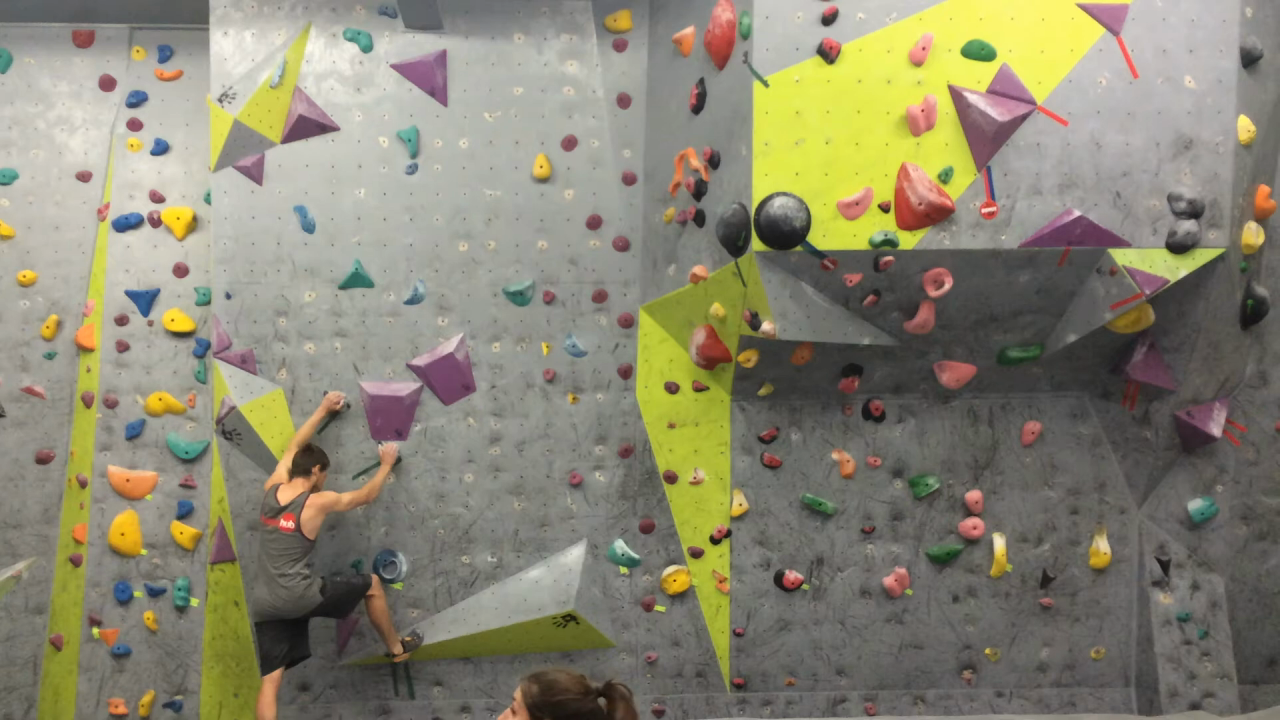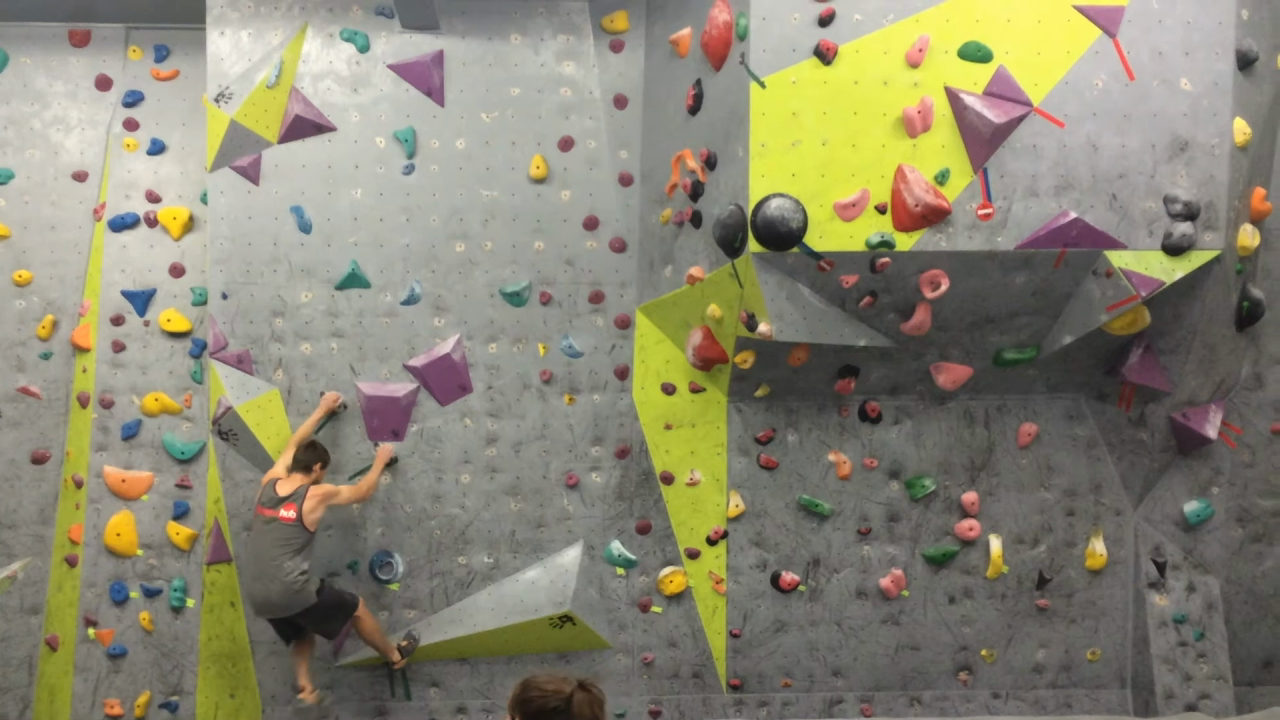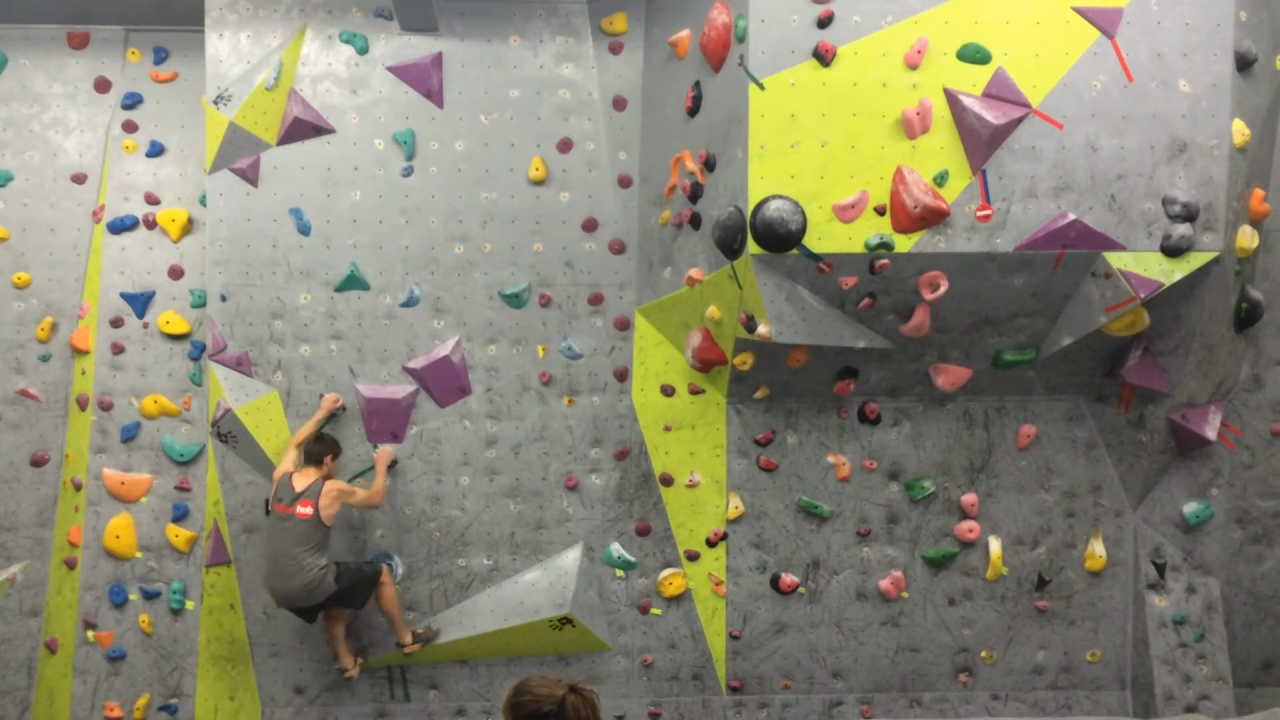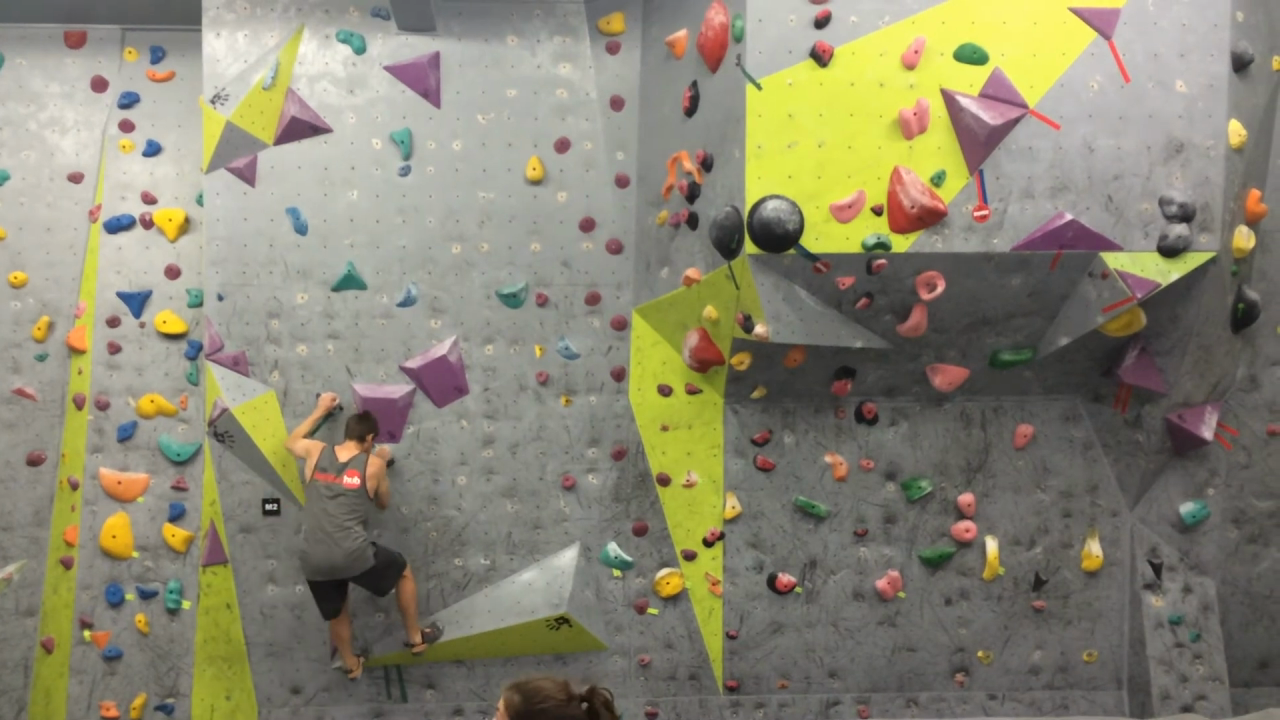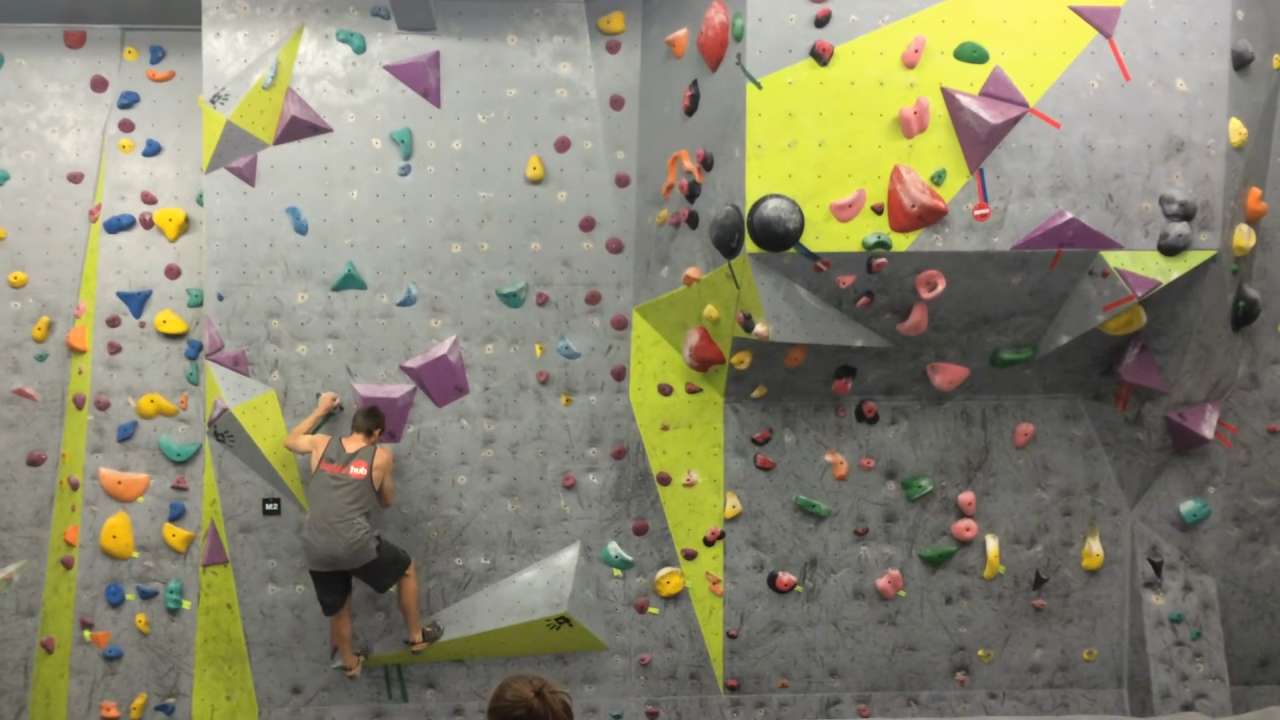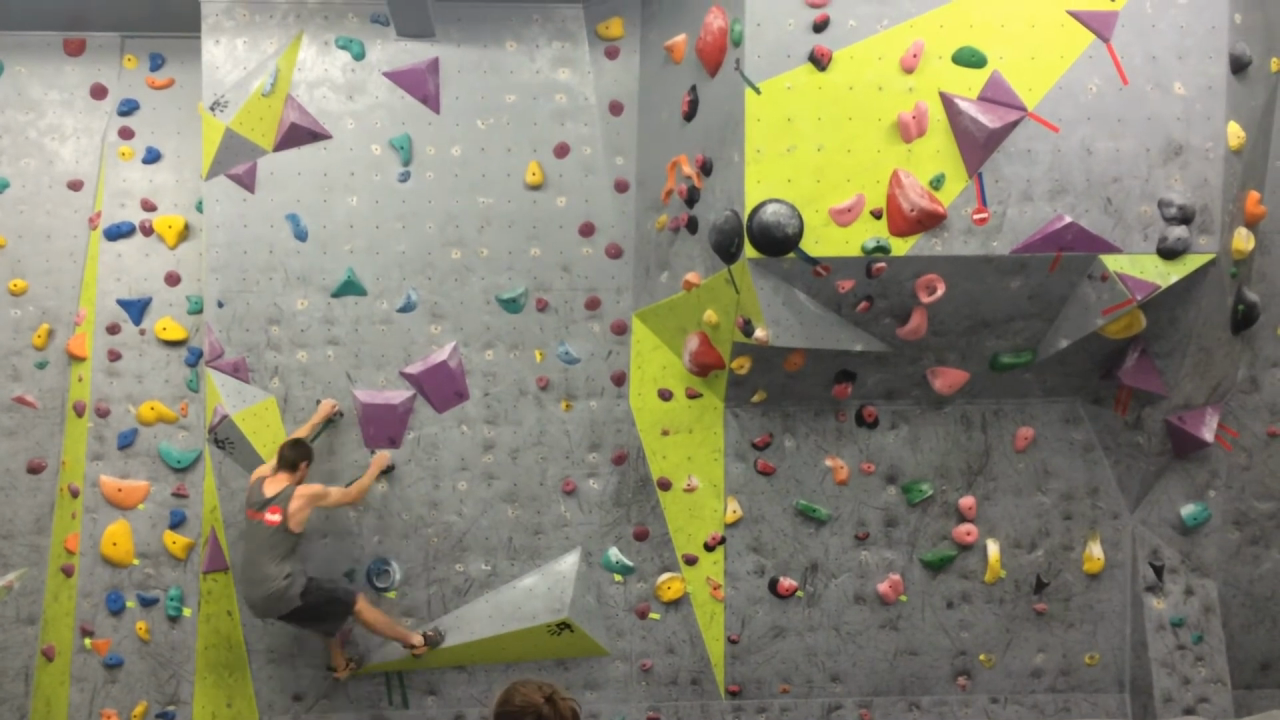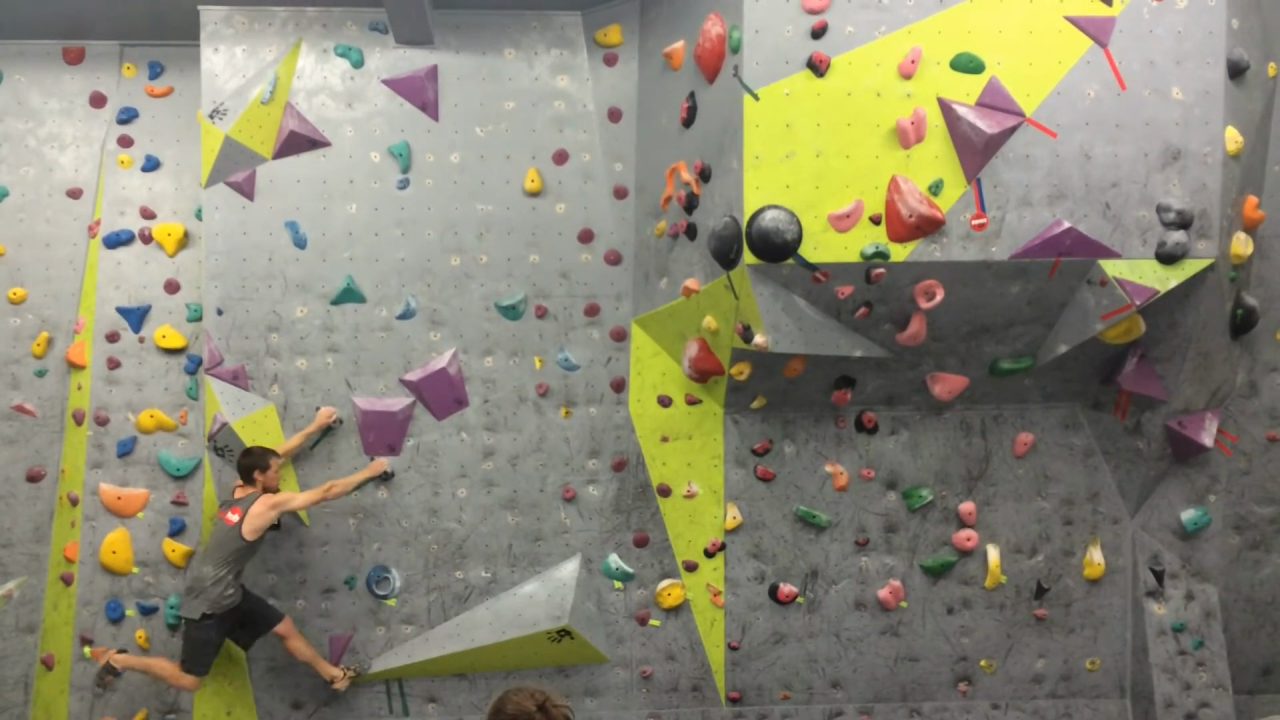
dt=0.7s
person 1, frame 1
left shoulder: (273, 488)
right shoulder: (318, 502)
left elbow: (294, 447)
right elbow: (366, 496)
left wrist: (323, 410)
right wrist: (387, 463)
left hip: (264, 603)
right hip: (299, 596)
left knee: (271, 679)
right knee: (372, 584)
right ankle: (396, 647)
person 1, frame 2
left shoulder: (270, 482)
right shoulder: (318, 496)
left elbow: (293, 446)
right elbow: (362, 492)
left wrist: (321, 411)
right wrist: (380, 462)
left hip: (258, 597)
right hip: (290, 592)
left knee: (304, 626)
right knee: (356, 609)
left ankle: (304, 684)
right ankle: (394, 656)
person 1, frame 3
left shoulder: (281, 477)
right shoulder: (332, 490)
left elbow: (294, 444)
right elbow: (375, 498)
left wrist: (322, 413)
right wrist: (381, 465)
left hip: (277, 589)
right hip: (310, 586)
left knee: (335, 601)
right knee: (381, 575)
left ankle: (346, 662)
right ankle: (406, 638)
person 1, frame 4
left shoulder: (316, 452)
right shoulder: (374, 464)
left elbow: (291, 441)
right elbow: (383, 503)
left wrist: (320, 411)
left hip: (313, 560)
right hip: (352, 555)
left knee: (336, 612)
right knee: (403, 571)
left ankle: (351, 664)
right ankle: (415, 637)
person 1, frame 5
left shoulder: (322, 444)
right shoulder: (381, 456)
left elbow: (290, 440)
right elbow: (387, 501)
left wrist: (320, 411)
left hip: (316, 550)
right hip: (355, 545)
left knee: (338, 609)
right knee: (406, 570)
left ankle: (350, 663)
right ankle: (416, 635)
person 1, frame 6
left shoulder: (257, 479)
right shoulder: (305, 496)
left elbow: (290, 449)
right elbow: (353, 495)
left wrist: (317, 419)
right wrist: (374, 468)
left hip: (254, 595)
right hip: (282, 594)
left knee: (335, 605)
right knee: (357, 604)
left ankle: (338, 665)
right ankle: (414, 642)
person 1, frame 7
left shoulder: (240, 489)
right shoulder: (269, 503)
left elbow: (277, 454)
right elbow: (327, 492)
left wrist: (314, 428)
right wrist: (369, 472)
left hip: (229, 593)
right hip: (208, 601)
left knee: (286, 628)
right knee: (189, 680)
left ankle: (334, 674)
right ankle: (118, 659)
